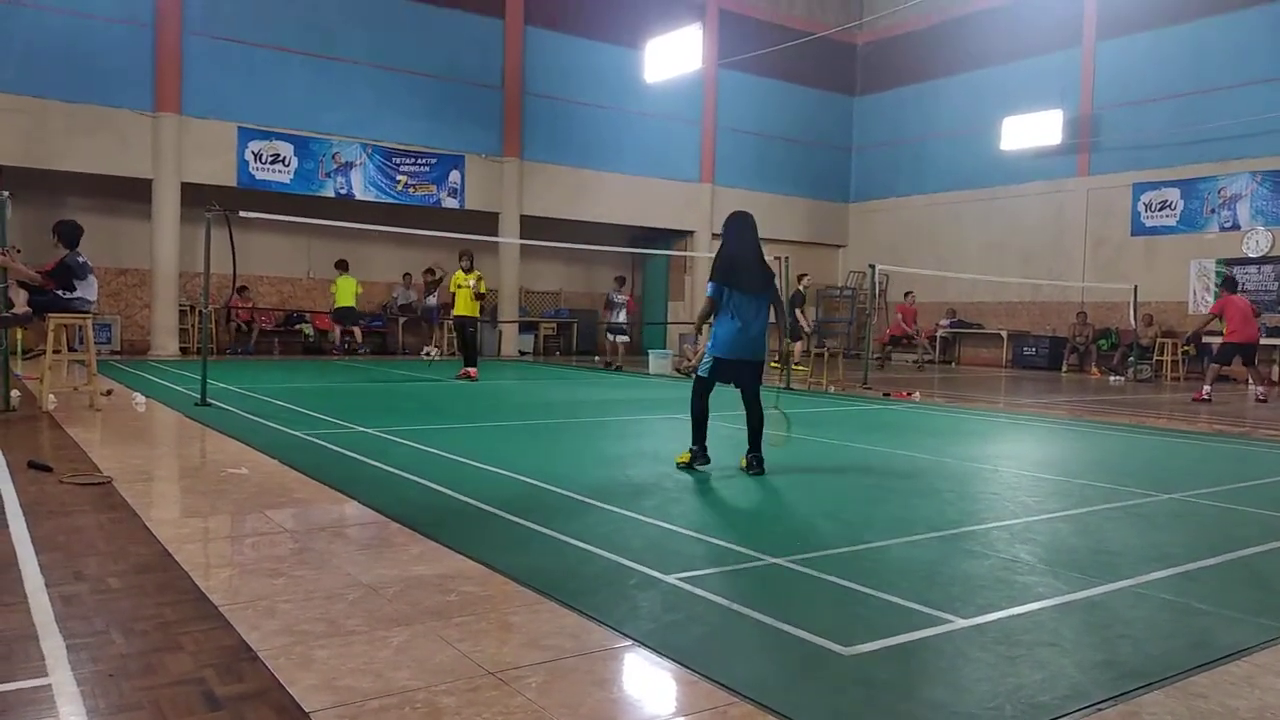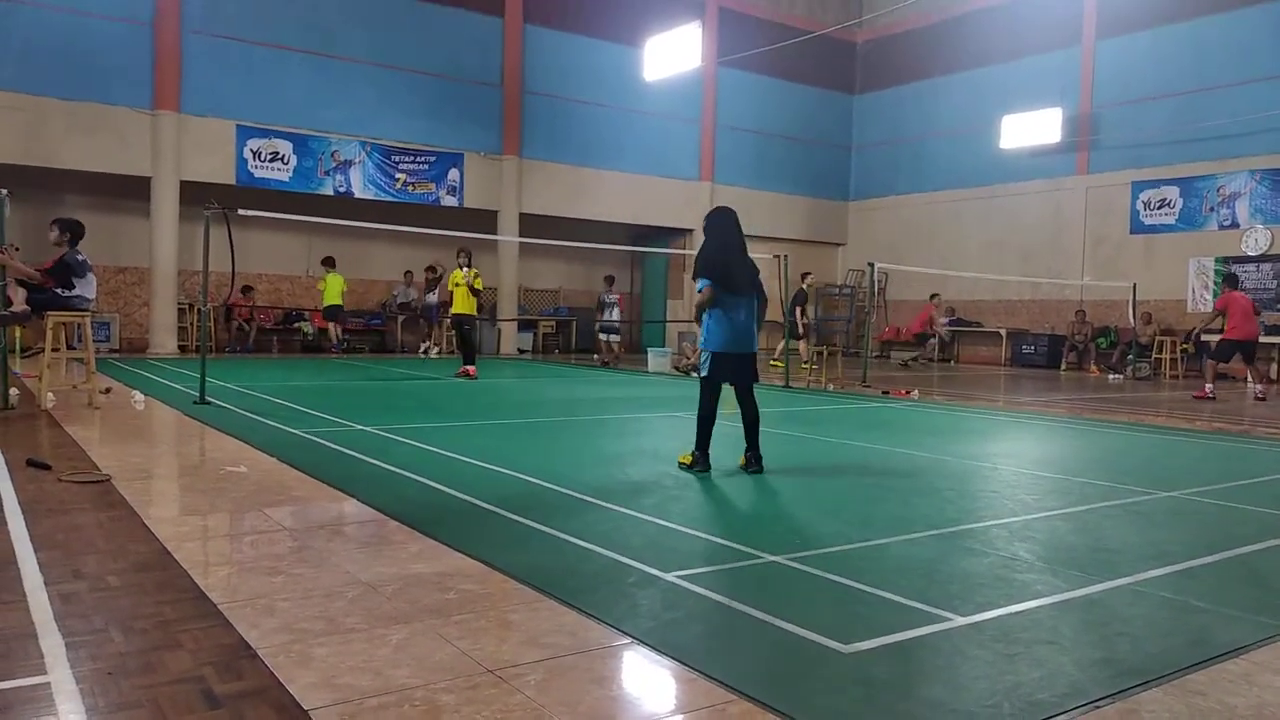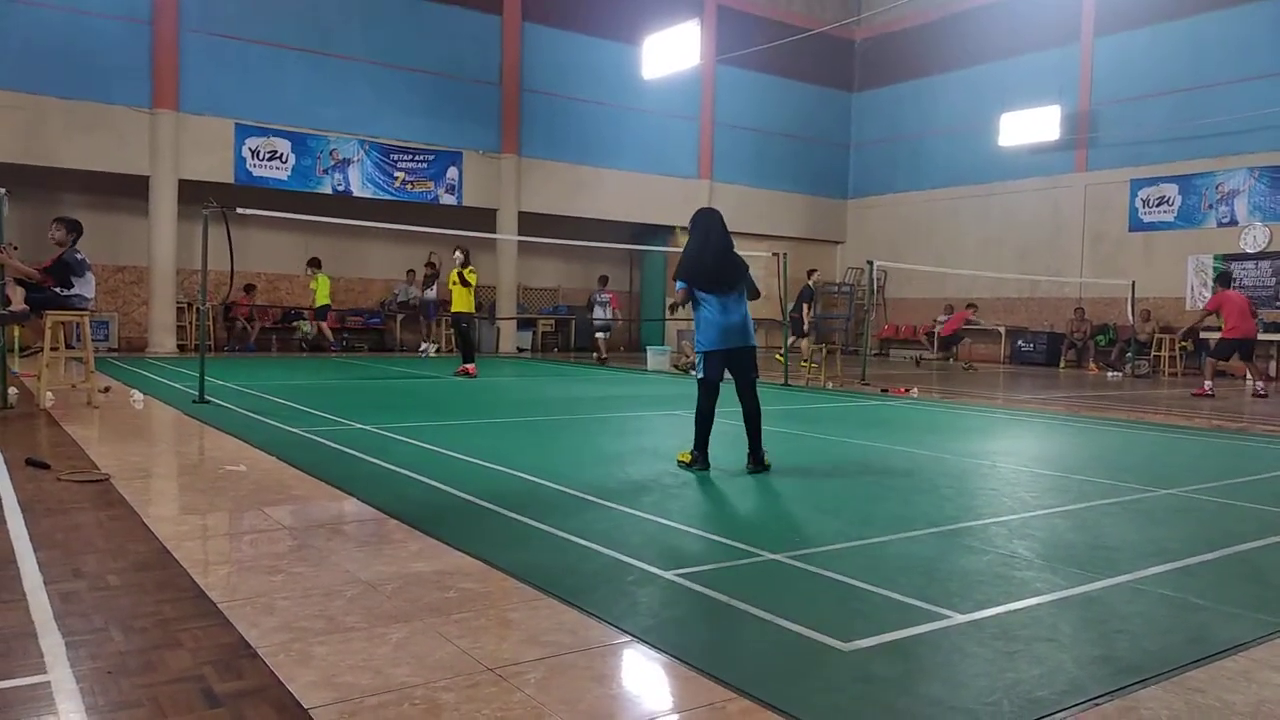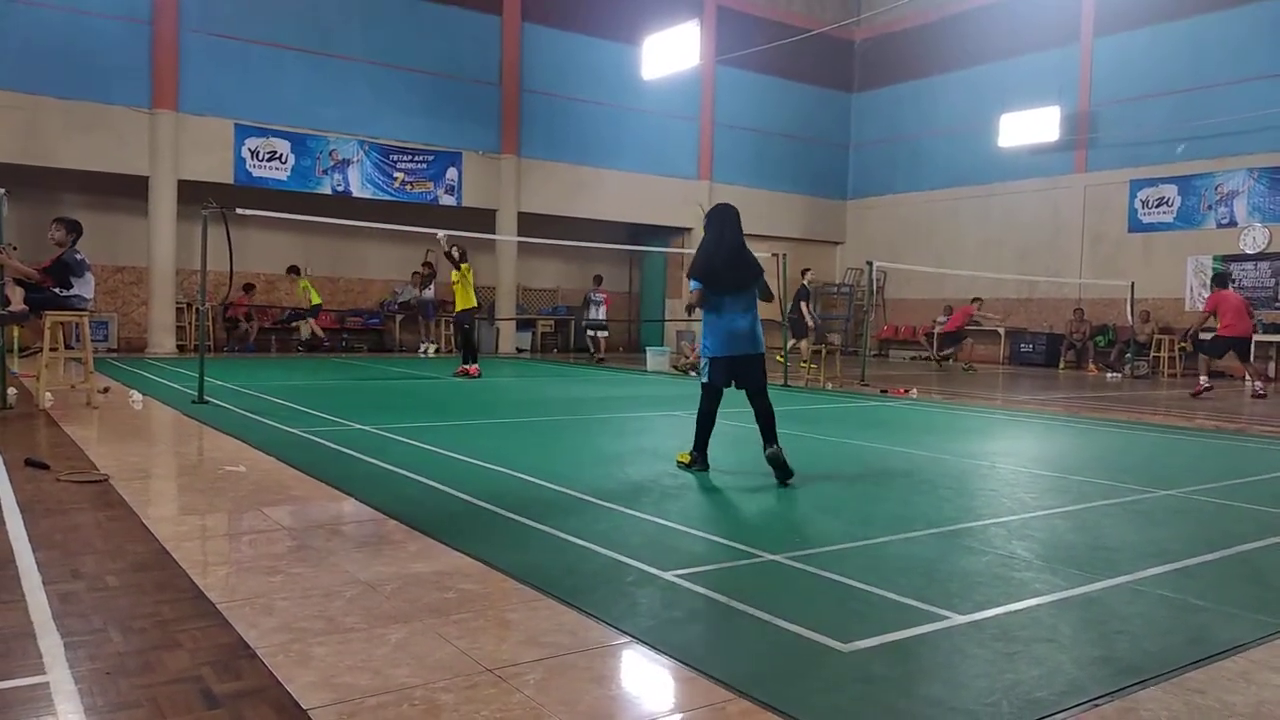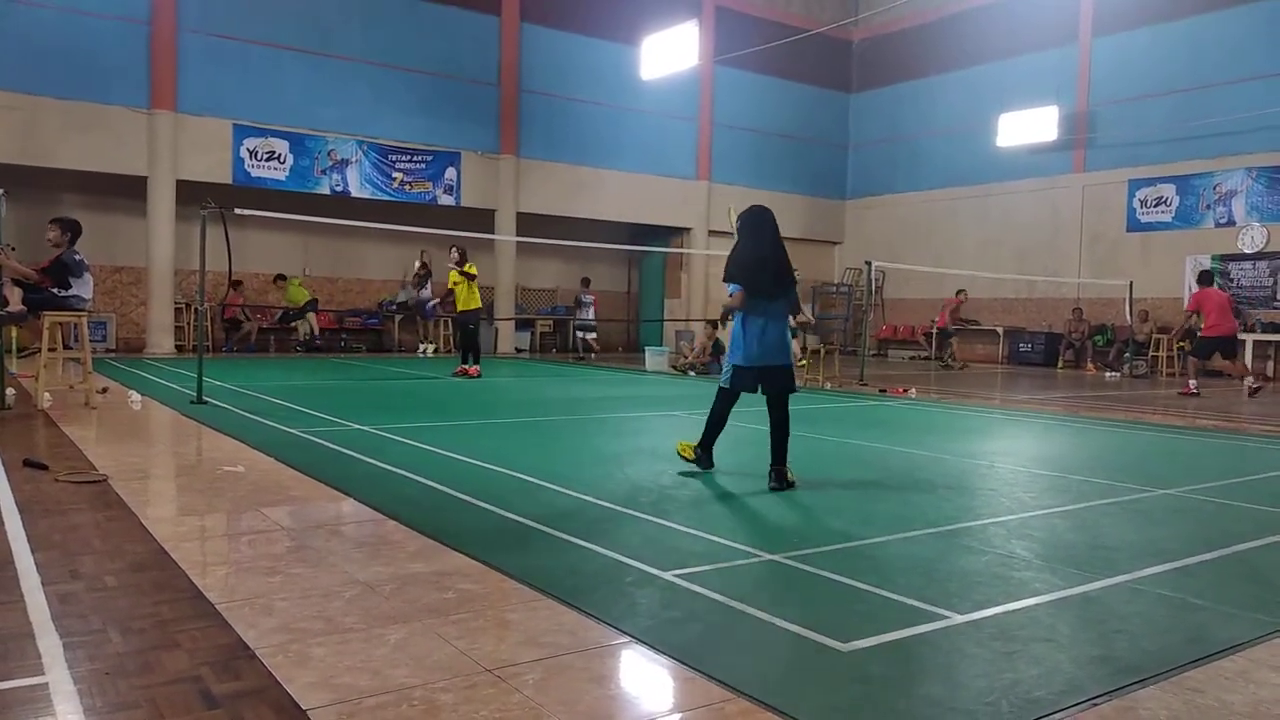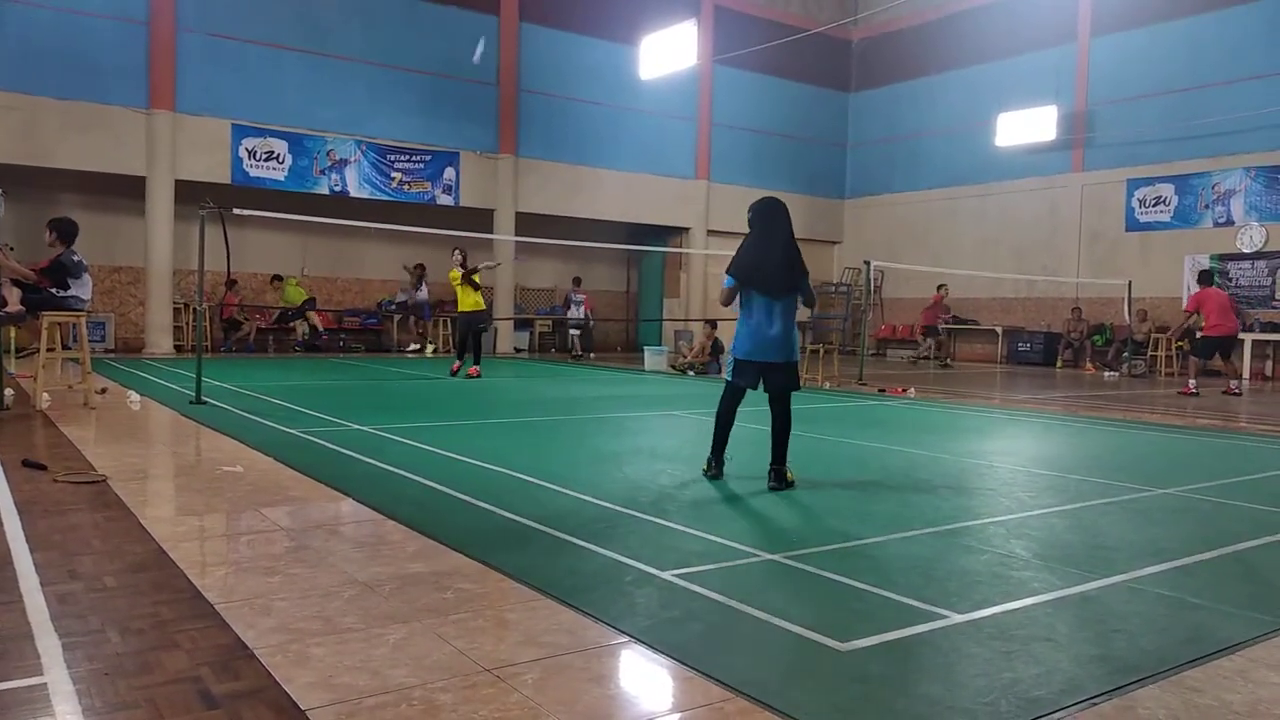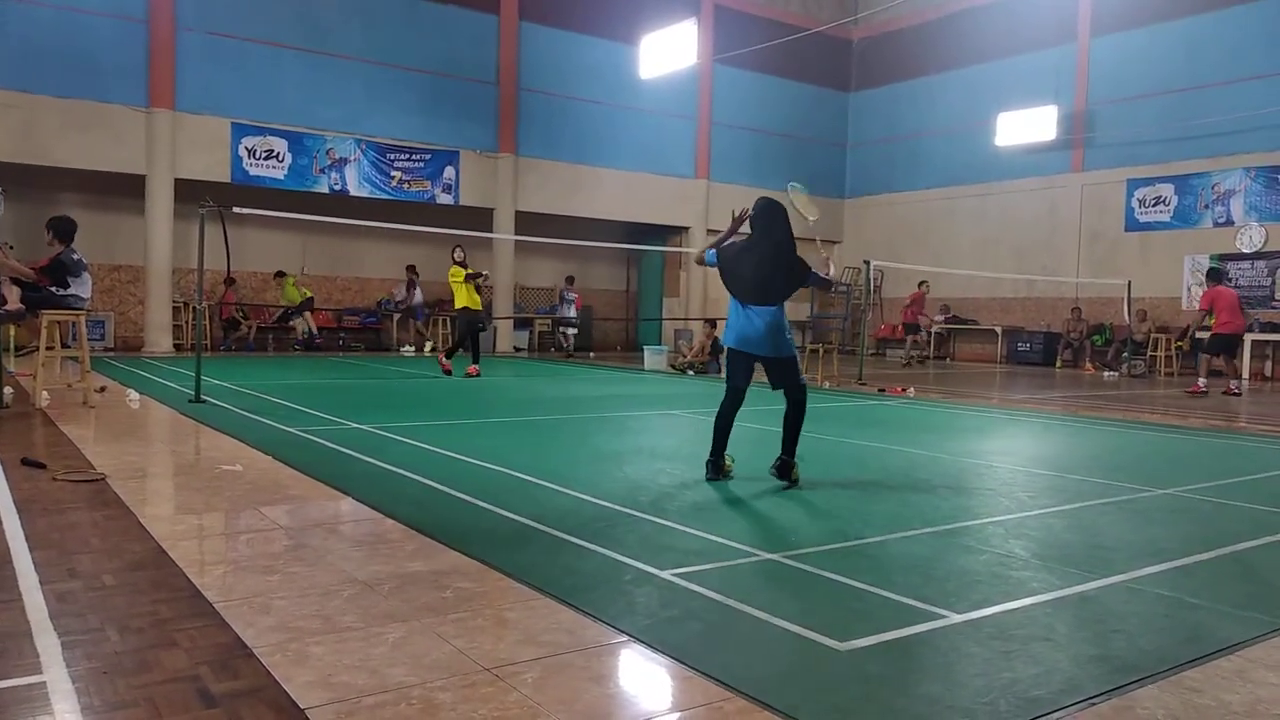
dt=0.3s
person 1, frame 1
left shoulder: (725, 264)
right shoulder: (762, 269)
left elbow: (711, 304)
right elbow: (778, 306)
left wrist: (698, 324)
right wrist: (782, 340)
left hip: (724, 342)
right hip: (754, 344)
left knee: (700, 392)
right knee: (752, 399)
left ankle: (698, 450)
right ankle: (754, 457)
person 1, frame 2
left shoulder: (708, 258)
right shoulder: (746, 263)
left elbow: (707, 295)
right elbow: (762, 300)
left wrist: (698, 311)
left hip: (718, 338)
right hip: (746, 340)
left knee: (709, 396)
right knee: (746, 397)
left ankle: (700, 455)
right ankle: (753, 456)
person 1, frame 3
left shoulder: (692, 260)
right shoulder: (734, 260)
left elbow: (682, 297)
right elbow: (754, 294)
left wrist: (675, 303)
left hip: (711, 336)
right hip: (742, 334)
left knee: (707, 395)
right knee: (748, 394)
left ankle: (699, 454)
right ankle: (756, 455)
person 1, frame 4
left shoulder: (705, 258)
right shoulder: (747, 260)
left elbow: (697, 299)
right elbow: (768, 295)
left wrist: (692, 303)
left hip: (718, 341)
right hip: (749, 339)
left knee: (710, 398)
right knee: (759, 398)
left ankle: (698, 455)
right ankle: (773, 449)
person 1, frame 5
left shoulder: (741, 259)
right shoulder: (782, 264)
left elbow: (739, 302)
right elbow: (794, 309)
left wrist: (727, 306)
left hip: (747, 348)
right hip: (778, 350)
left knee: (725, 400)
right knee: (778, 408)
left ankle: (703, 452)
right ankle: (778, 470)
person 1, frame 6
left shoulder: (746, 255)
right shoulder: (792, 259)
left elbow: (725, 299)
right elbow: (810, 301)
left wrist: (734, 288)
left hip: (748, 343)
right hip: (782, 345)
left knee: (730, 399)
right knee: (780, 406)
left ankle: (715, 460)
right ankle: (778, 471)
person 1, frame 7
left shoulder: (736, 252)
right shoulder: (788, 260)
left elbow: (699, 258)
right elbow: (826, 284)
left wrist: (729, 232)
right wrist: (830, 266)
left hip: (740, 338)
right hip: (775, 339)
left knee: (732, 399)
right knee: (796, 398)
left ankle: (715, 462)
right ankle: (785, 462)
